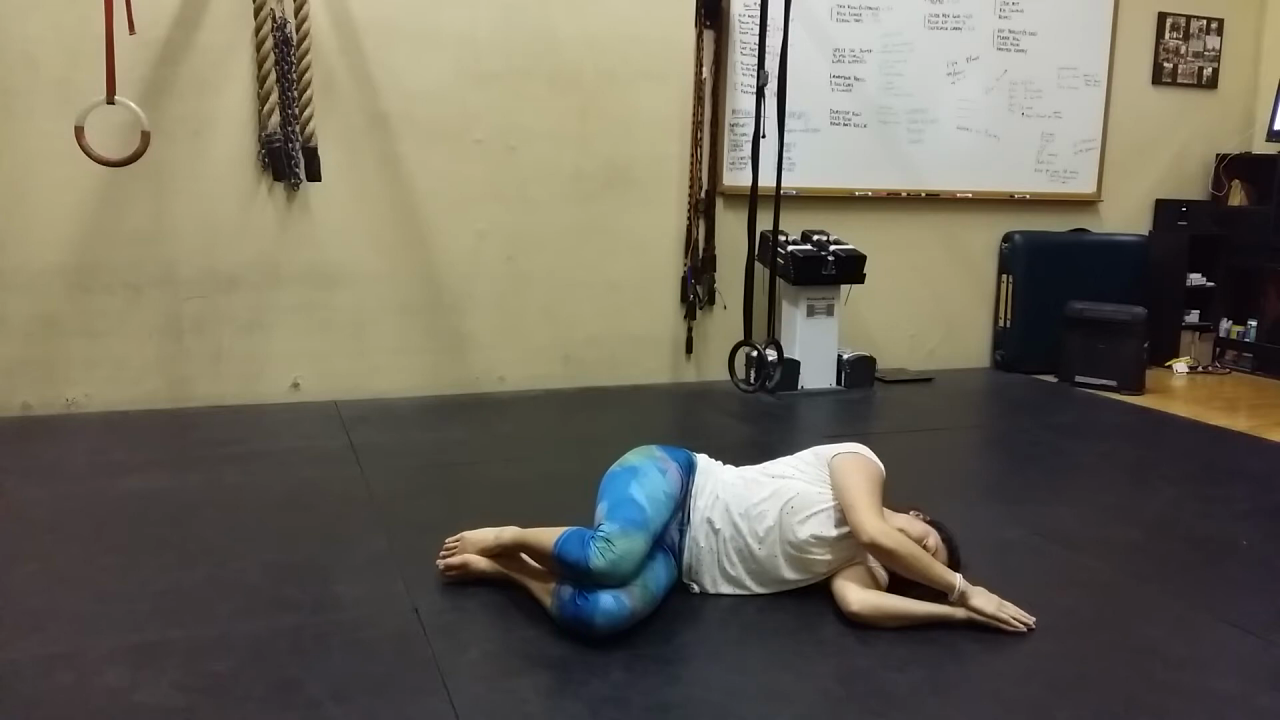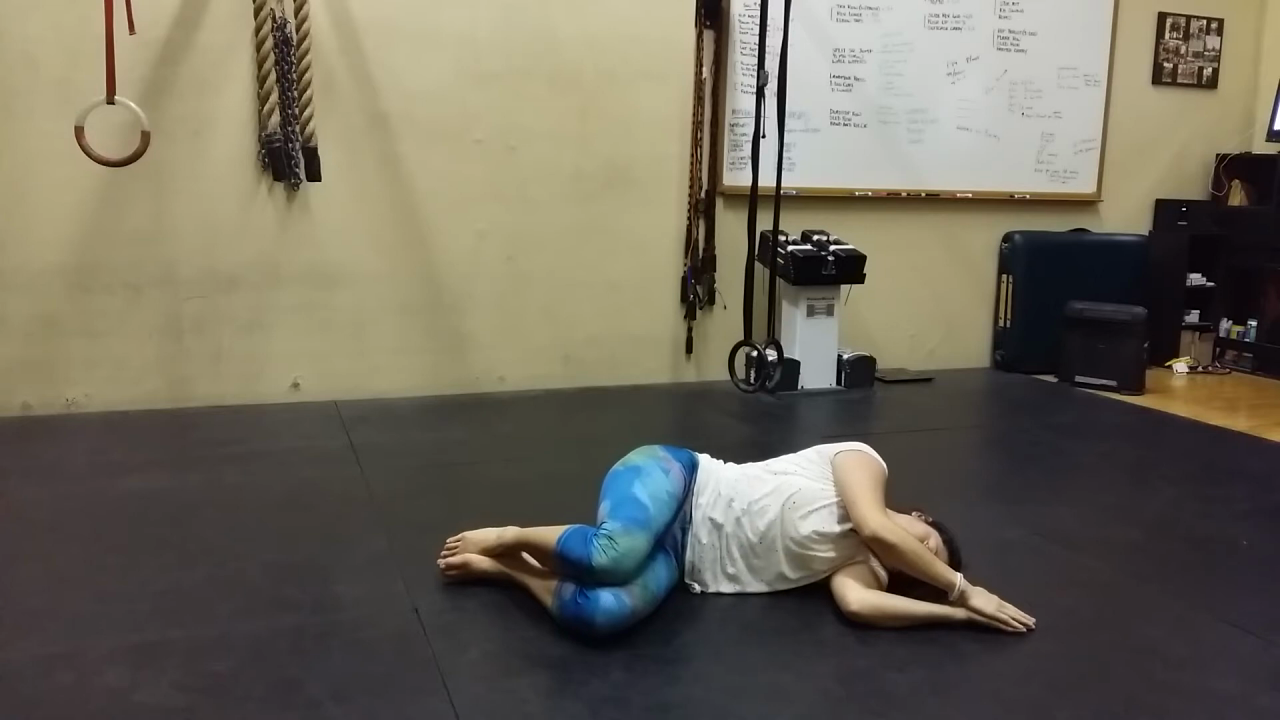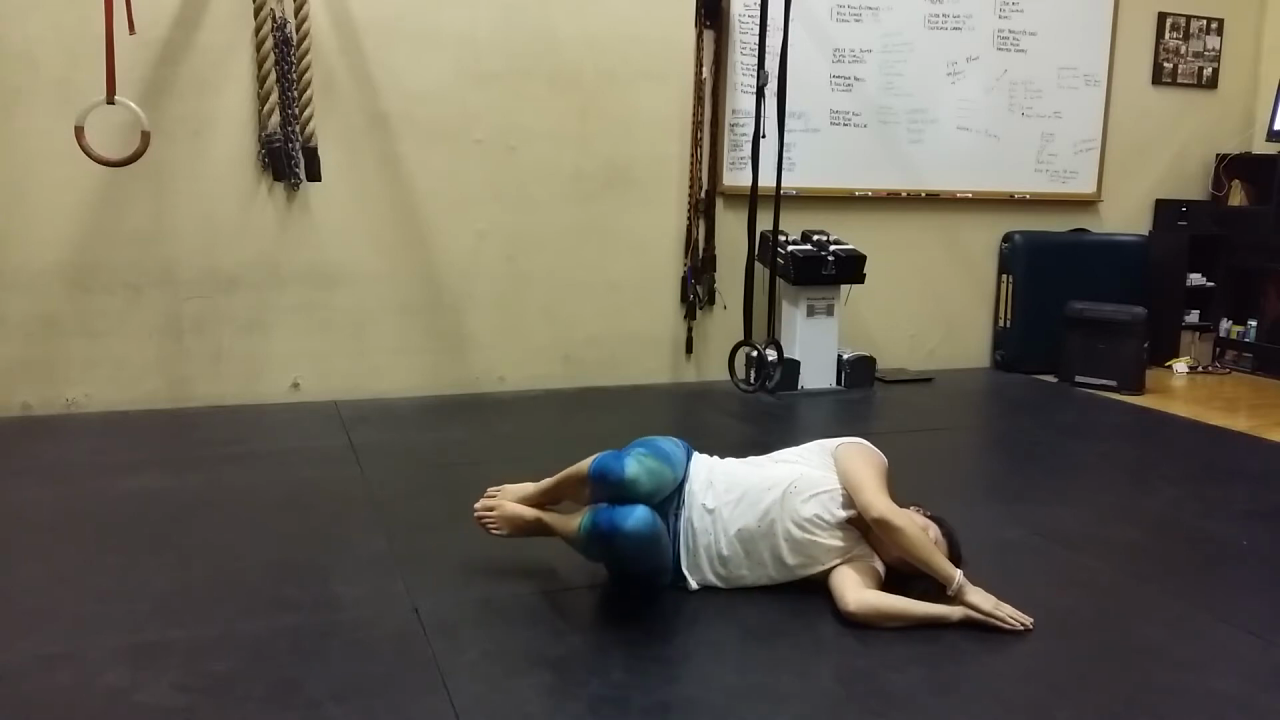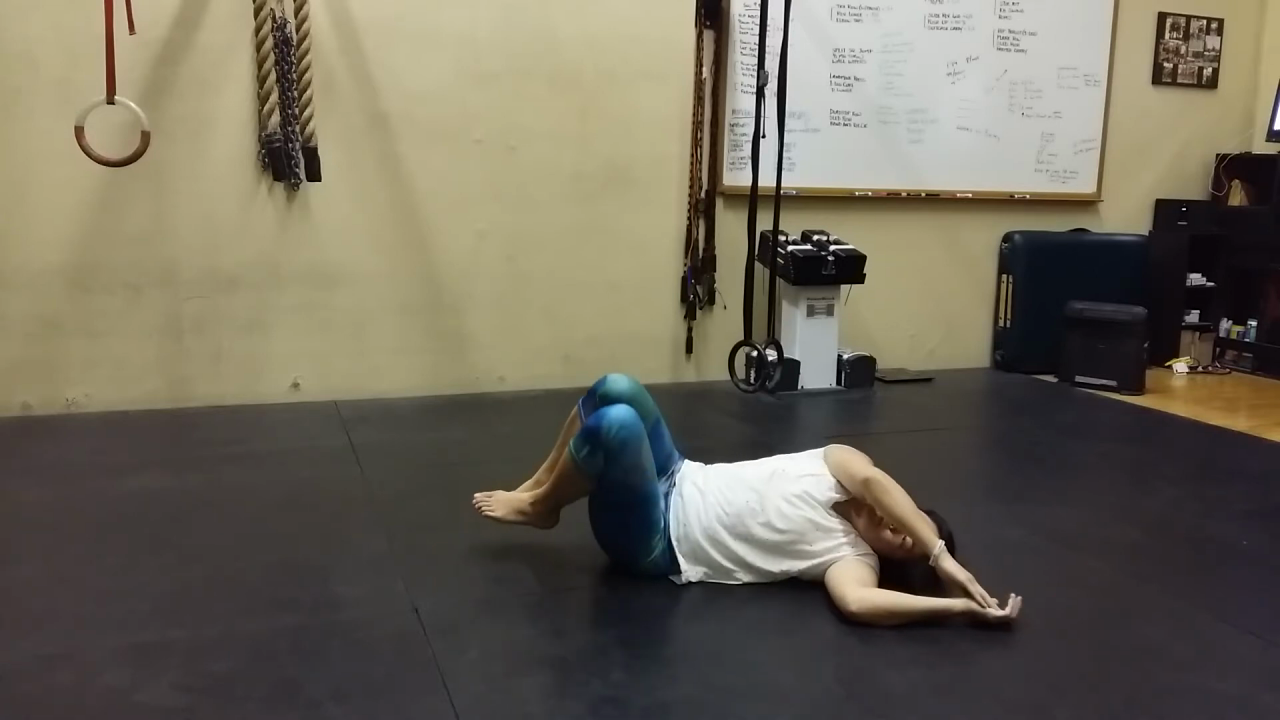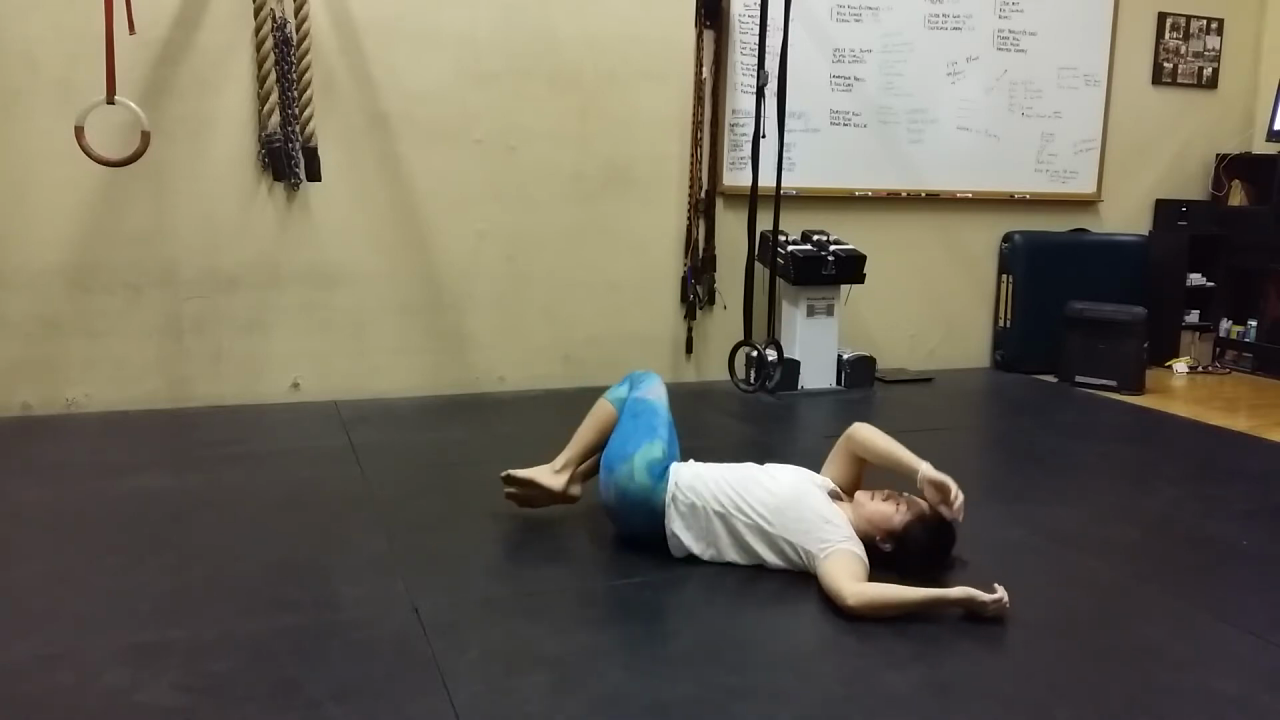
dt=1s
person 1, frame 1
left shoulder: (860, 564)
right shoulder: (861, 461)
left elbow: (858, 605)
right elbow: (874, 531)
left wrist: (959, 612)
right wrist: (963, 588)
left hip: (682, 562)
right hip: (671, 479)
left knee: (603, 615)
right knee: (610, 560)
left ankle: (505, 567)
right ankle: (511, 538)
person 1, frame 2
left shoulder: (861, 564)
right shoulder: (862, 460)
left elbow: (859, 605)
right elbow: (877, 527)
left wrist: (956, 612)
right wrist: (963, 588)
left hip: (682, 562)
right hip: (673, 479)
left knee: (602, 614)
right knee: (610, 556)
left ankle: (505, 568)
right ankle: (512, 538)
person 1, frame 3
left shoulder: (860, 559)
right shoulder: (862, 456)
left elbow: (857, 604)
right elbow: (883, 513)
left wrist: (958, 612)
right wrist: (962, 585)
left hip: (671, 564)
right hip: (680, 479)
left knee: (634, 528)
right knee: (639, 474)
left ankle: (542, 521)
right ankle: (539, 495)
person 1, frame 4
left shoulder: (855, 556)
right shoulder: (840, 469)
left elbow: (857, 604)
right elbow: (873, 478)
left wrist: (961, 604)
right wrist: (943, 553)
left hip: (657, 545)
right hip: (677, 483)
left knee: (616, 426)
right knee: (616, 392)
left ankle: (540, 507)
right ankle: (540, 487)
person 1, frame 5
left shoulder: (843, 546)
right shoulder: (833, 493)
left elbow: (852, 596)
right elbow: (856, 434)
left wrist: (955, 596)
right wrist: (925, 470)
left hip: (650, 494)
right hip: (675, 483)
left knee: (642, 384)
right knee: (643, 384)
left ankle: (560, 472)
right ankle: (566, 475)
